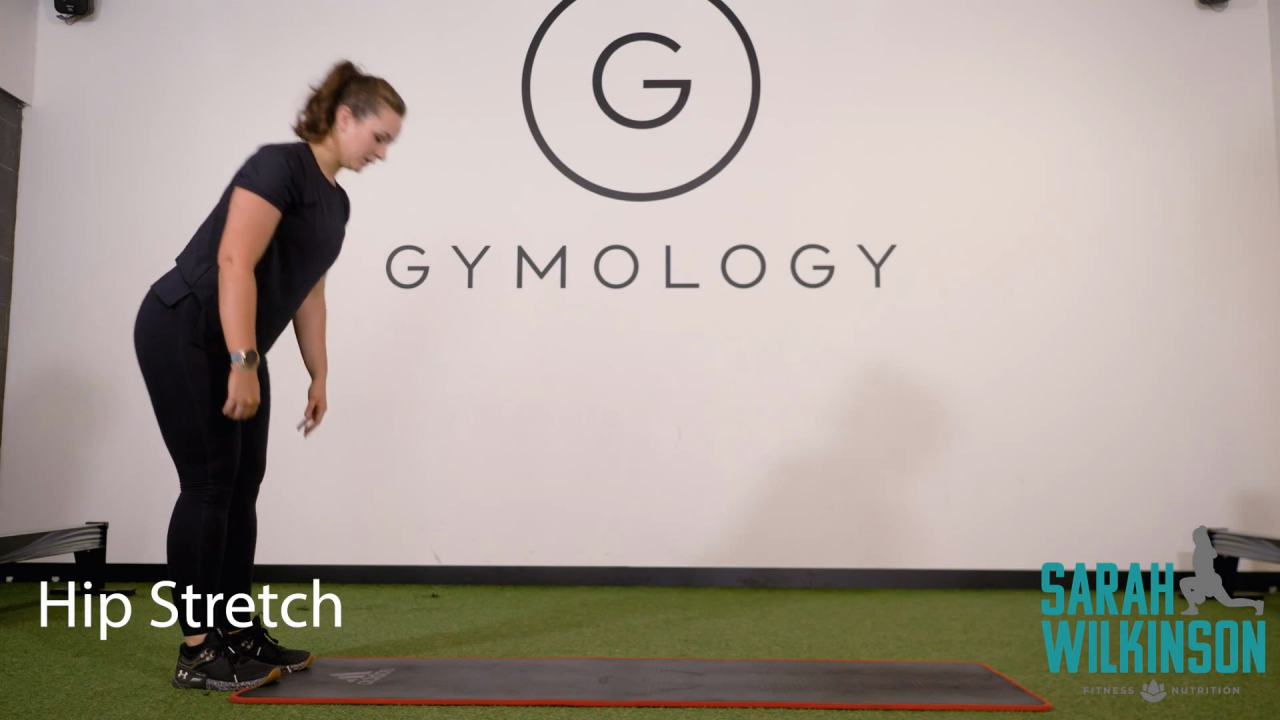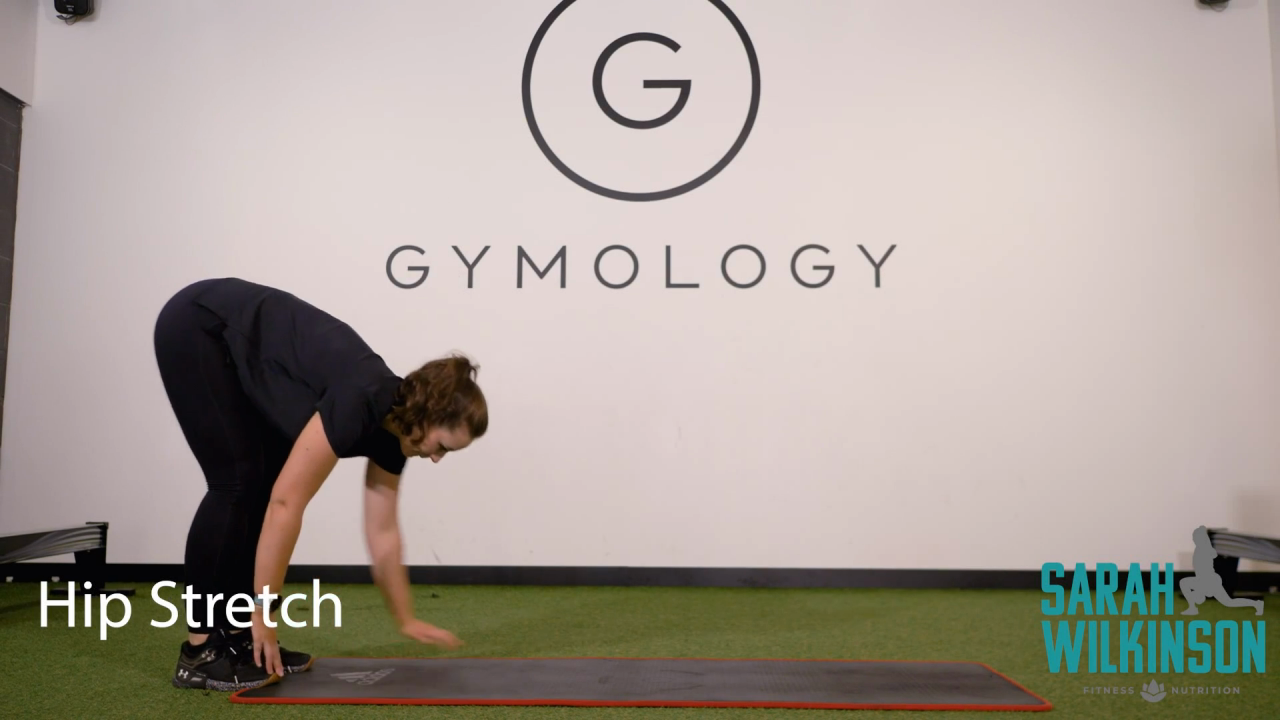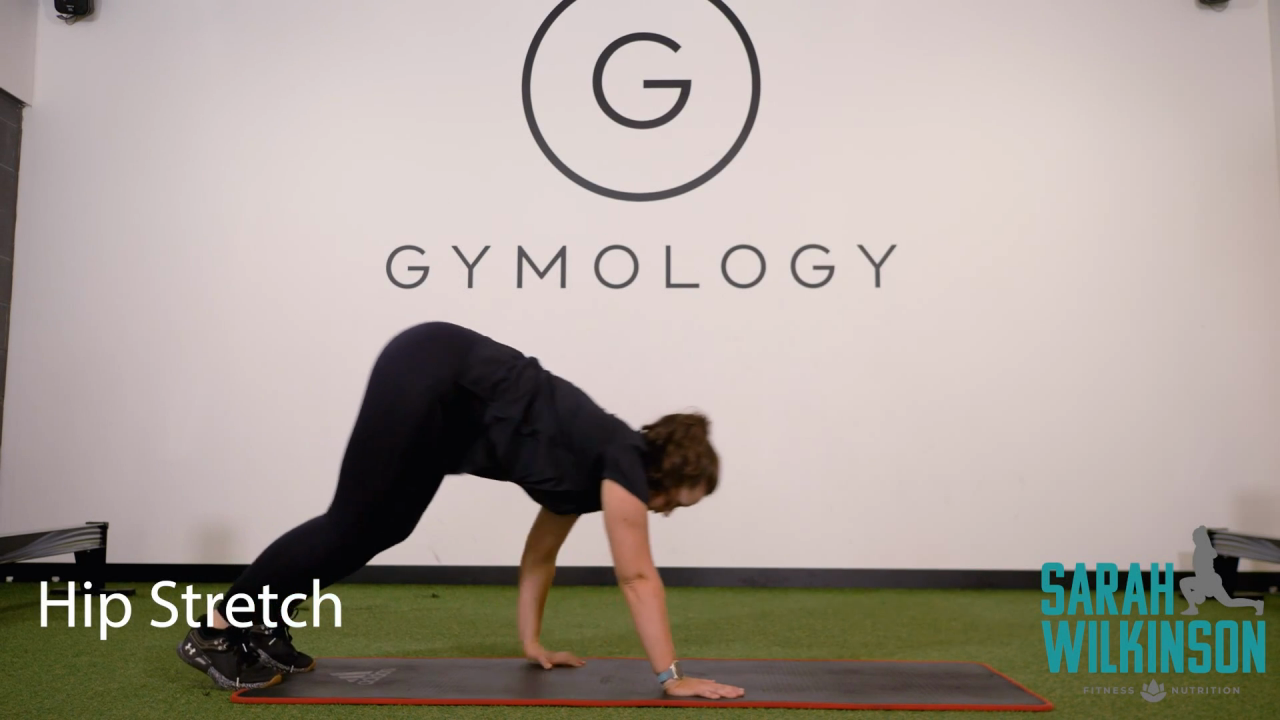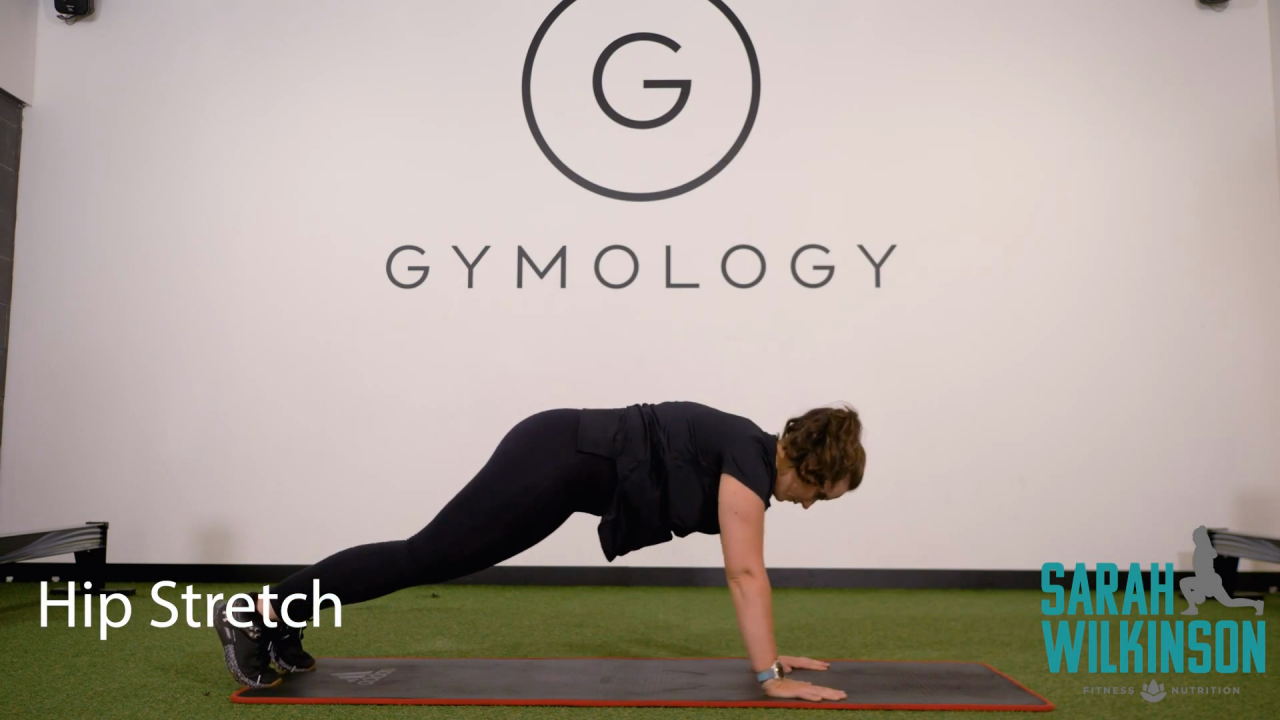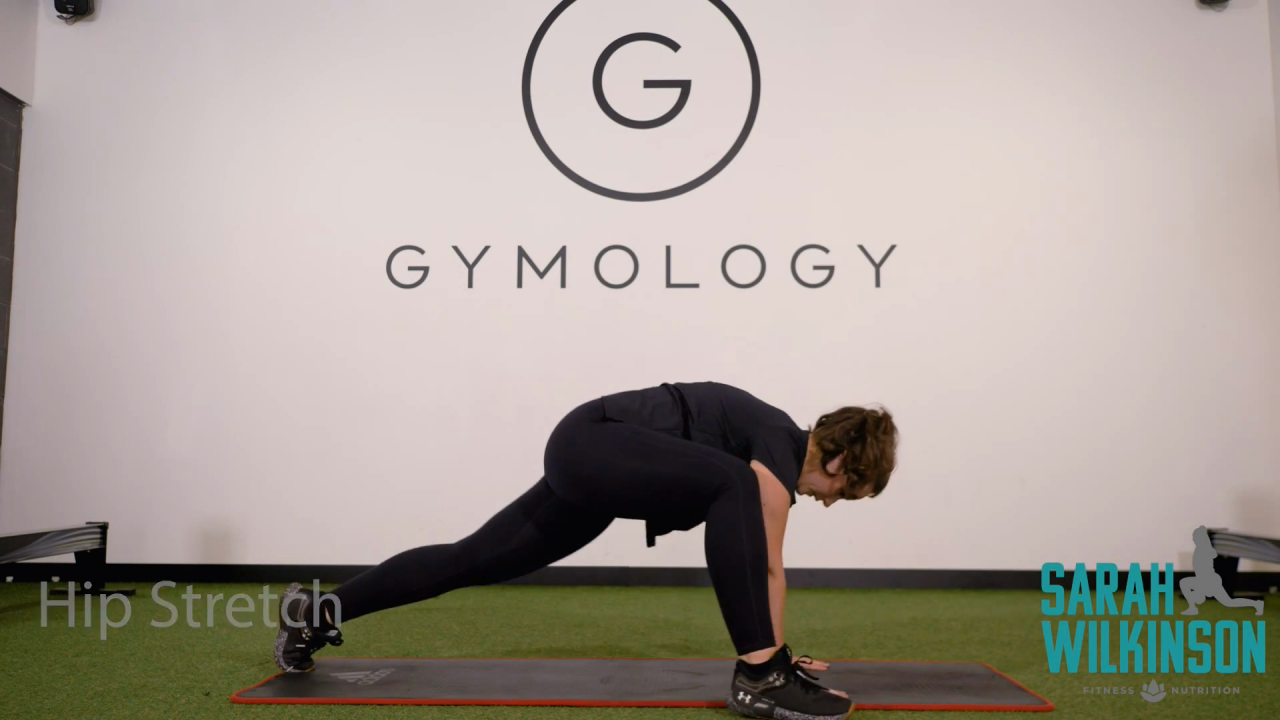
dt=1s
person 1, frame 1
left shoulder: (334, 197)
right shoulder: (280, 165)
left elbow: (306, 293)
right elbow: (232, 263)
left wrist: (318, 378)
right wrist: (243, 363)
left hip: (228, 343)
right hip: (181, 331)
left knee: (239, 488)
right knee: (208, 483)
left ankle: (235, 633)
right ankle: (196, 649)
person 1, frame 2
left shoulder: (393, 426)
right shoulder: (360, 407)
left elbow: (383, 531)
right elbow: (287, 505)
left wrist: (406, 620)
right wrist: (262, 612)
left hip: (235, 358)
right hip: (198, 328)
left knee: (268, 482)
right knee: (235, 483)
left ankle: (244, 640)
right ankle: (204, 646)
person 1, frame 3
left shoulder: (602, 469)
right shoulder: (627, 465)
left elbow: (539, 553)
right elbow: (637, 576)
left wrist: (531, 640)
right wrist: (671, 677)
left hip: (450, 388)
right hip: (431, 372)
left knee: (383, 529)
right knee: (355, 522)
left ankle: (261, 628)
right ankle: (215, 631)
person 1, frame 4
left shoulder: (750, 468)
right shoulder: (749, 459)
left elbow: (742, 571)
right elbow: (746, 575)
left wrist: (770, 653)
right wrist: (771, 677)
left hip: (567, 468)
right hip: (558, 459)
left knee: (437, 561)
right knee: (425, 557)
left ankle: (282, 618)
right ankle: (256, 613)
person 1, frame 5
left shoulder: (775, 448)
right shoulder: (780, 448)
left elbow: (756, 559)
right elbow: (768, 566)
left wrist: (775, 641)
right wrist: (772, 655)
left hip: (589, 461)
right hip: (591, 442)
left knee: (470, 562)
right knee: (734, 486)
left ankle: (314, 612)
